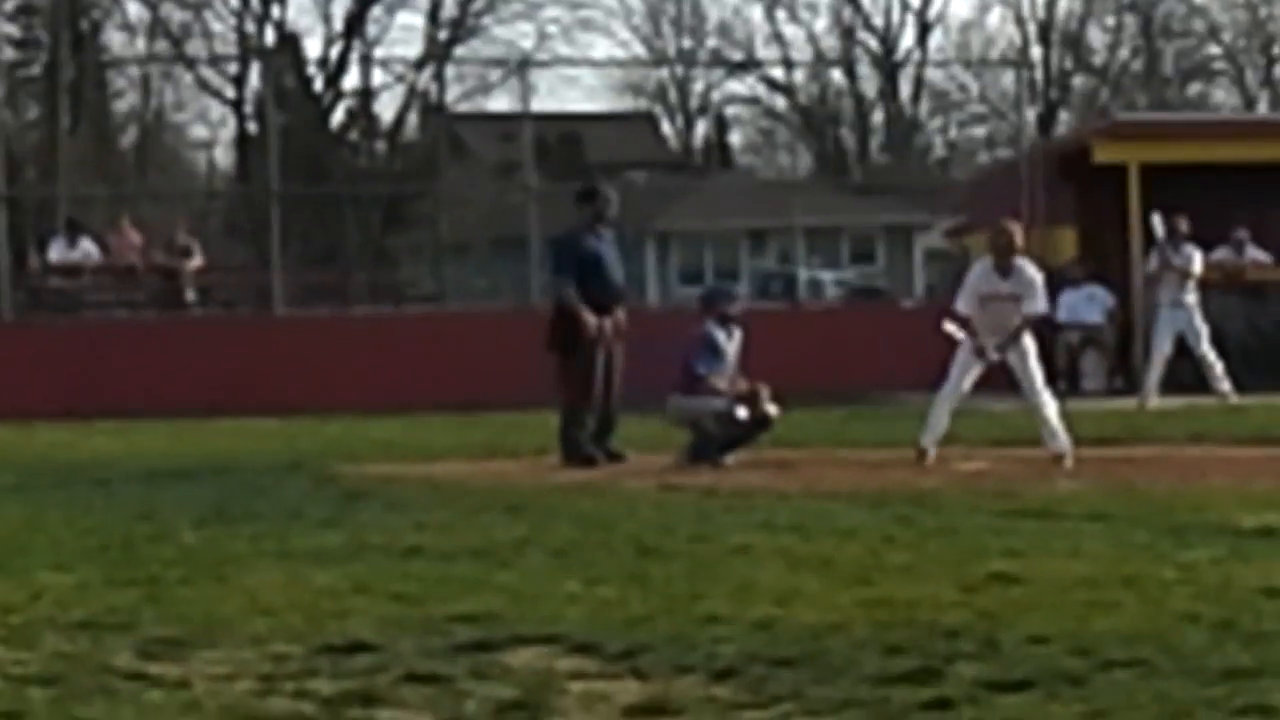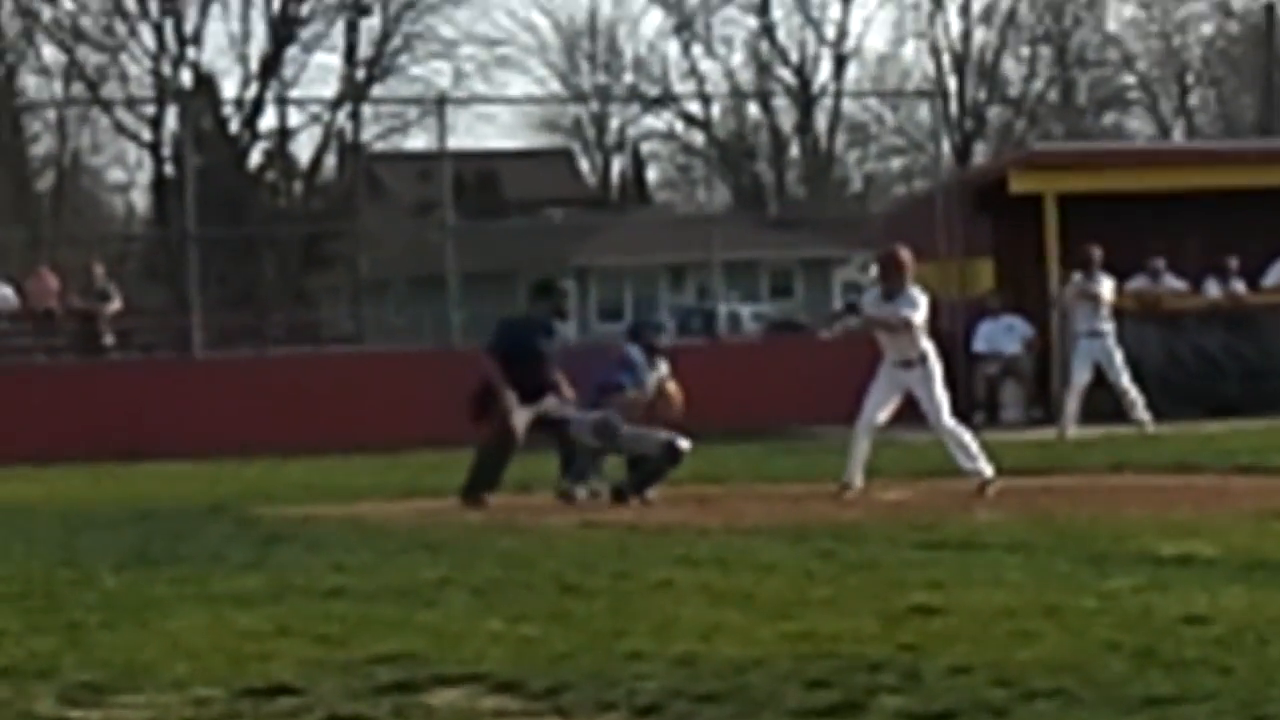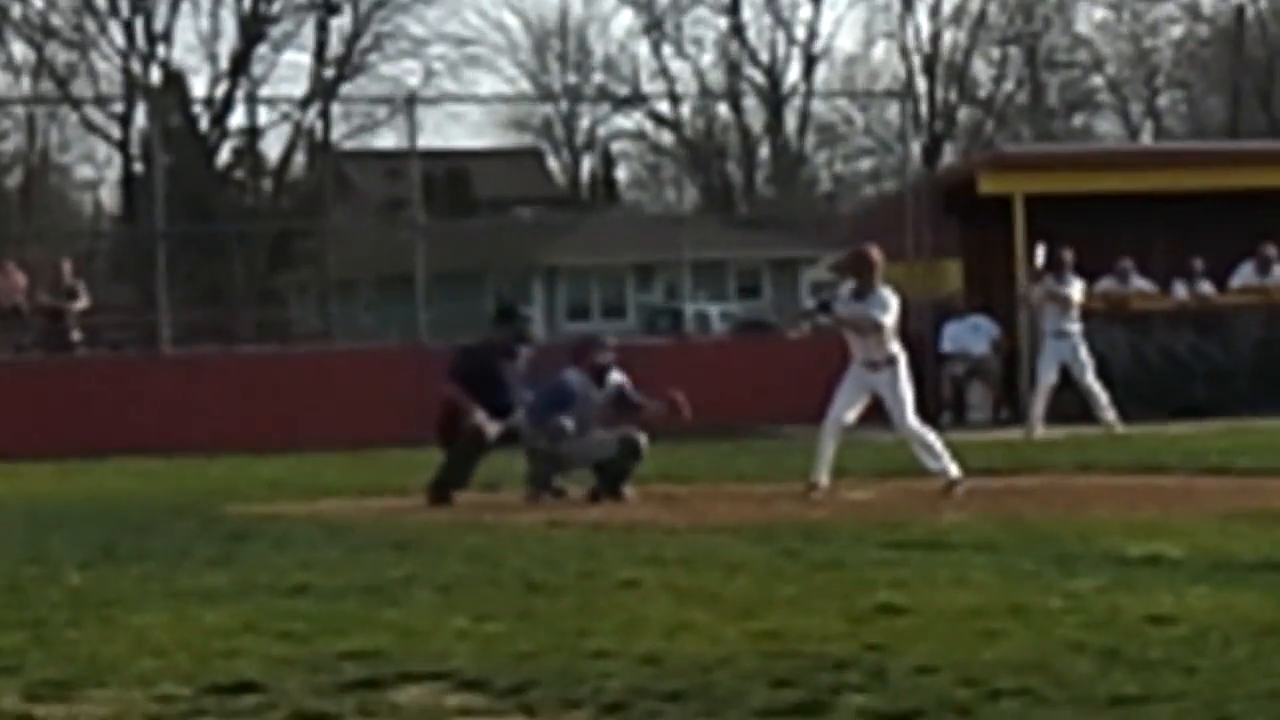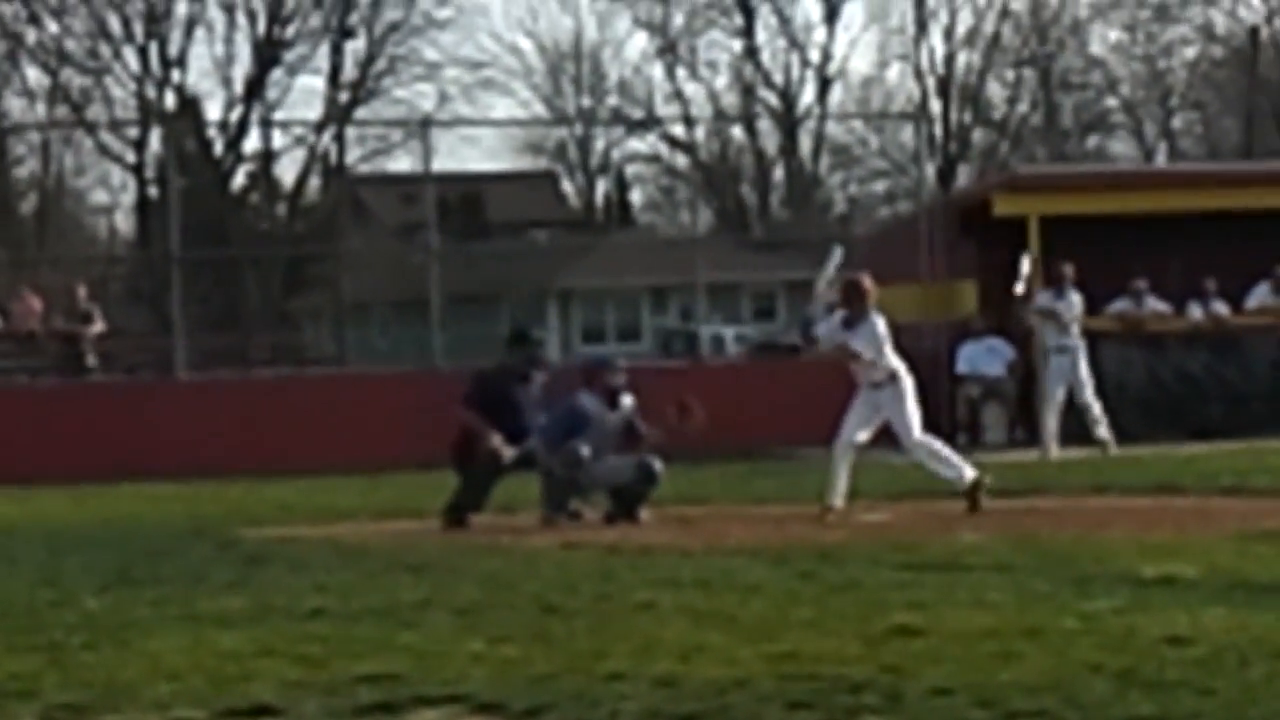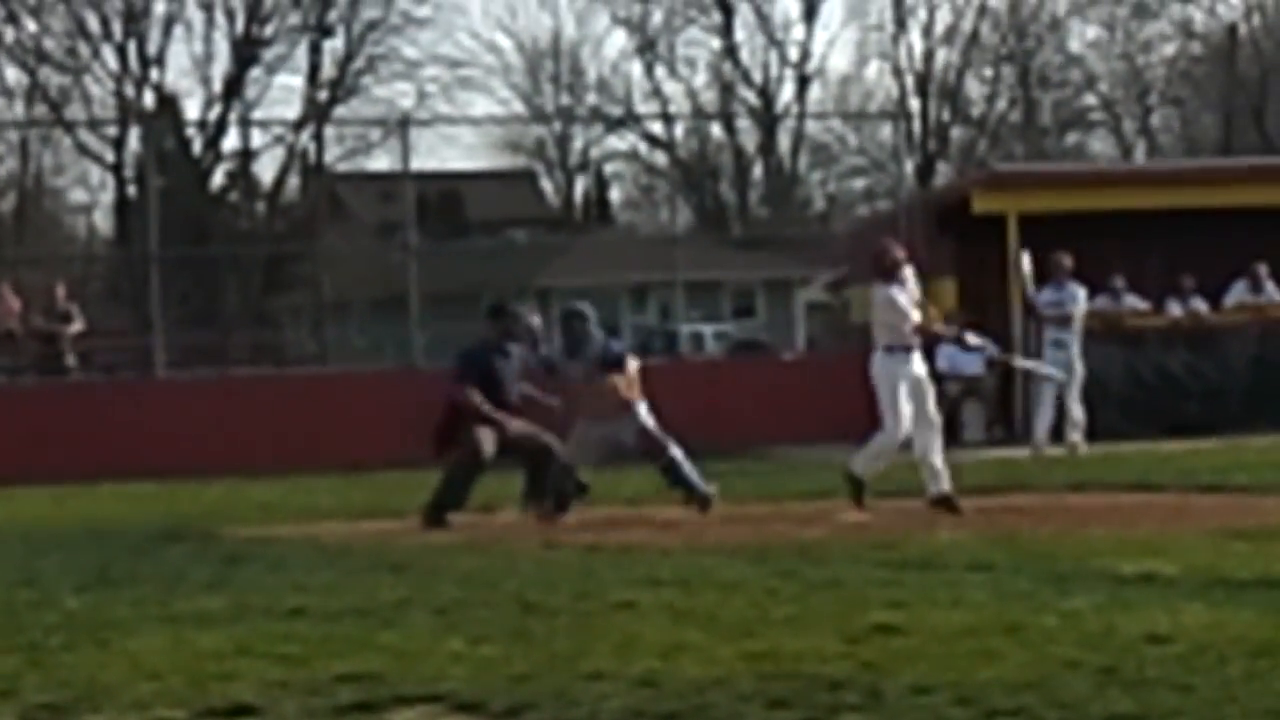
dt=1s
person 1, frame 1
left shoulder: (1029, 275)
right shoulder: (978, 272)
left elbow: (1030, 319)
right elbow: (961, 314)
left wrist: (1002, 348)
right wrist: (977, 345)
left hip: (1015, 335)
right hip: (979, 333)
left knee: (1035, 388)
right knee: (952, 388)
left ankle: (1061, 447)
right ankle: (927, 444)
person 1, frame 2
left shoulder: (916, 298)
right shoulder: (874, 295)
left elbow: (900, 327)
left wrist: (865, 316)
left hip: (922, 366)
right hip: (892, 367)
left knee: (943, 422)
right knee: (866, 422)
left ankle: (984, 473)
right ankle: (852, 479)
person 1, frame 3
left shoulder: (886, 299)
right shoulder: (846, 293)
left elbow: (867, 329)
left wrist: (834, 315)
left hip: (889, 368)
right hip: (861, 368)
left knee: (908, 425)
right knee: (833, 422)
left ankle: (951, 473)
right ankle: (819, 478)
person 1, frame 4
left shoulder: (874, 326)
right shoulder: (838, 318)
left elbow: (847, 355)
right elbow: (815, 339)
left wrist: (813, 348)
left hip: (894, 385)
right hip: (869, 389)
left knee: (912, 437)
right knee: (844, 442)
left ankle: (969, 480)
right ankle: (834, 501)
person 1, frame 5
left shoulder: (903, 276)
right shoulder: (887, 293)
right elbow: (920, 326)
right wrist: (954, 335)
left hip: (912, 360)
right hip: (889, 361)
left knee: (929, 425)
right knee: (899, 429)
left ankle: (938, 492)
right ankle: (858, 469)
person 2, frame 1
left shoulder: (608, 237)
right shoulder: (571, 241)
right elbow: (562, 283)
left wrist: (618, 309)
right wrist: (583, 314)
left hip: (609, 322)
right hip: (582, 323)
left knee: (609, 387)
right knee: (582, 387)
left ankle: (600, 443)
right ankle: (576, 448)
person 2, frame 2
left shoulder: (549, 329)
right shoulder: (515, 327)
right elbow: (490, 360)
left wrist: (562, 387)
right wrist: (504, 391)
left hip: (540, 397)
right hip: (513, 397)
left knee: (573, 430)
right knee: (508, 433)
right ankle: (473, 491)
person 2, frame 3
left shoulder: (518, 355)
right shoulder: (475, 354)
left elbow: (517, 393)
right elbow: (452, 389)
right wrist: (476, 414)
left hip: (505, 419)
right hip: (465, 422)
right knee: (478, 434)
right ankle: (439, 489)
person 2, frame 4
left shoulder: (534, 381)
right shoulder: (488, 379)
left elbow: (534, 418)
right elbow: (467, 415)
right wrist: (492, 438)
left hip: (521, 444)
right hip: (484, 446)
right knee: (492, 458)
right ankle: (455, 512)
person 2, frame 5
left shoulder: (514, 353)
right shoulder: (476, 355)
right elbow: (464, 393)
right wrist: (495, 416)
left hip: (506, 422)
right hip: (471, 423)
left knee: (548, 448)
right knee: (476, 453)
left ankle: (538, 503)
right ankle: (436, 511)
person 3, frame 1
left shoulder: (1193, 253)
right shoulder: (1158, 253)
left elbow: (1191, 275)
right elbow: (1152, 281)
left wrist: (1170, 263)
right wrist: (1162, 264)
left hip: (1189, 309)
right hip: (1166, 310)
left knee: (1205, 352)
right knee: (1158, 353)
left ankle: (1225, 390)
right ankle: (1147, 394)
person 3, frame 2
left shoulder: (1107, 280)
right shoulder: (1075, 282)
left elbow: (1100, 297)
right elbow: (1065, 303)
left wrist: (1079, 286)
left hip: (1104, 338)
right hip: (1083, 340)
left knee: (1122, 380)
right knee: (1076, 383)
left ankle: (1143, 419)
right ankle: (1066, 425)
person 3, frame 3
left shoulder: (1076, 283)
right shoulder: (1044, 282)
left elbow: (1070, 301)
right elbow: (1034, 303)
left wrist: (1049, 290)
left hip: (1073, 339)
right hip: (1051, 340)
left knee: (1089, 381)
right knee: (1043, 383)
left ankle: (1110, 420)
right ankle: (1034, 425)
person 3, frame 4
left shoulder: (1075, 298)
right shoulder: (1043, 297)
left elbow: (1060, 319)
right elbow: (1035, 319)
left wrist: (1041, 312)
left hip: (1074, 353)
right hip: (1054, 355)
left knee: (1086, 396)
right knee: (1051, 400)
left ankle: (1102, 437)
right ankle: (1049, 445)
person 3, frame 5
left shoulder: (1078, 292)
right shoulder: (1045, 292)
left elbow: (1071, 319)
right elbow: (1040, 319)
left wrist: (1047, 318)
left hip: (1071, 349)
right hip: (1050, 349)
left knee: (1072, 396)
right knee: (1045, 394)
left ankle: (1074, 439)
right ankle: (1040, 440)
person 4, frame 1
left shoulder: (734, 333)
right shoulder: (706, 339)
left elbow: (733, 377)
right elbow: (703, 385)
left wrist: (752, 390)
right wrist: (740, 394)
left hip: (715, 401)
right hip: (685, 404)
left knee: (767, 413)
right knee: (735, 414)
left ankle: (714, 451)
right ankle: (696, 452)
person 4, frame 2
left shoulder: (660, 368)
right shoulder: (626, 363)
right elbow: (618, 401)
left hip: (630, 431)
left knee: (678, 447)
left ankle: (630, 487)
right ankle: (578, 483)
person 4, frame 3
left shoulder: (613, 381)
right shoulder: (567, 383)
left elbow: (639, 408)
right elbow: (533, 419)
left wrist: (667, 405)
left hip: (584, 444)
right hip: (556, 448)
left knee: (634, 441)
person 4, frame 4
left shoulder: (625, 403)
right shoulder: (582, 407)
left elbow: (639, 440)
left hip: (599, 470)
right hip: (571, 474)
left knee: (651, 467)
left ankle: (624, 508)
person 4, frame 5
left shoulder: (604, 349)
right shoulder: (565, 357)
left elbow: (630, 360)
left wrist: (627, 375)
left hip: (626, 413)
right hip: (591, 421)
left knee: (656, 445)
left ankle: (697, 492)
